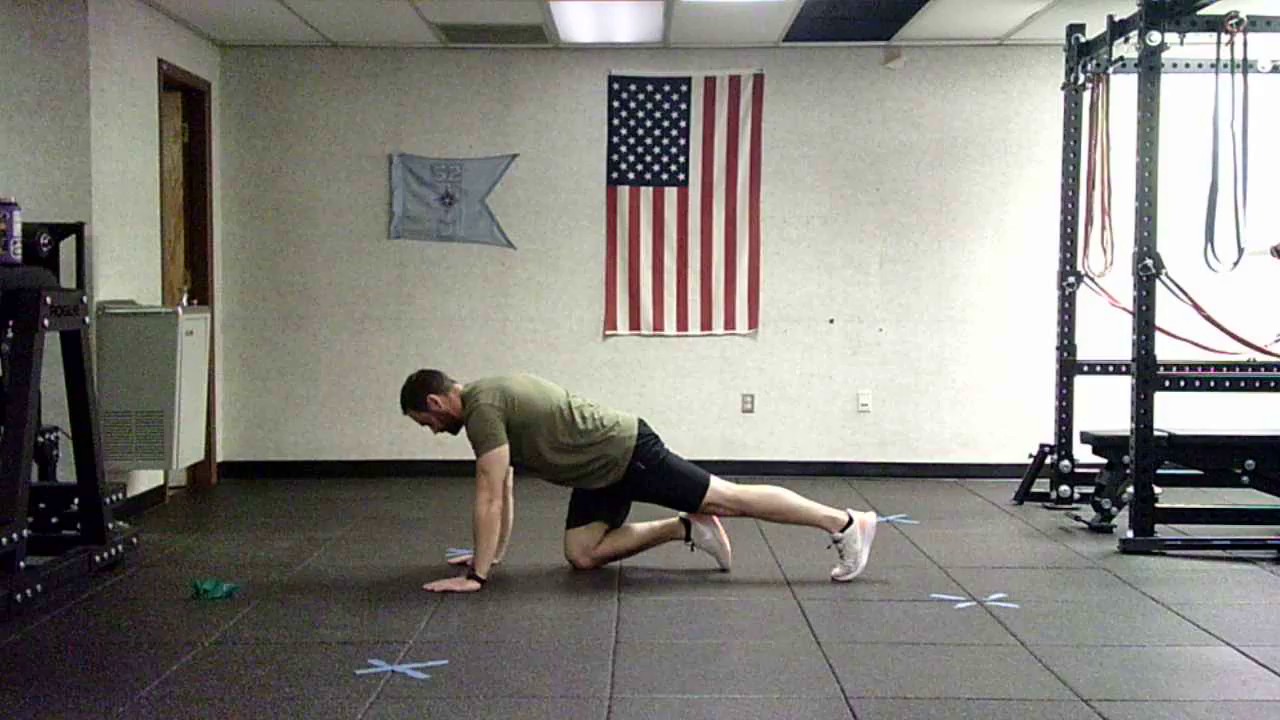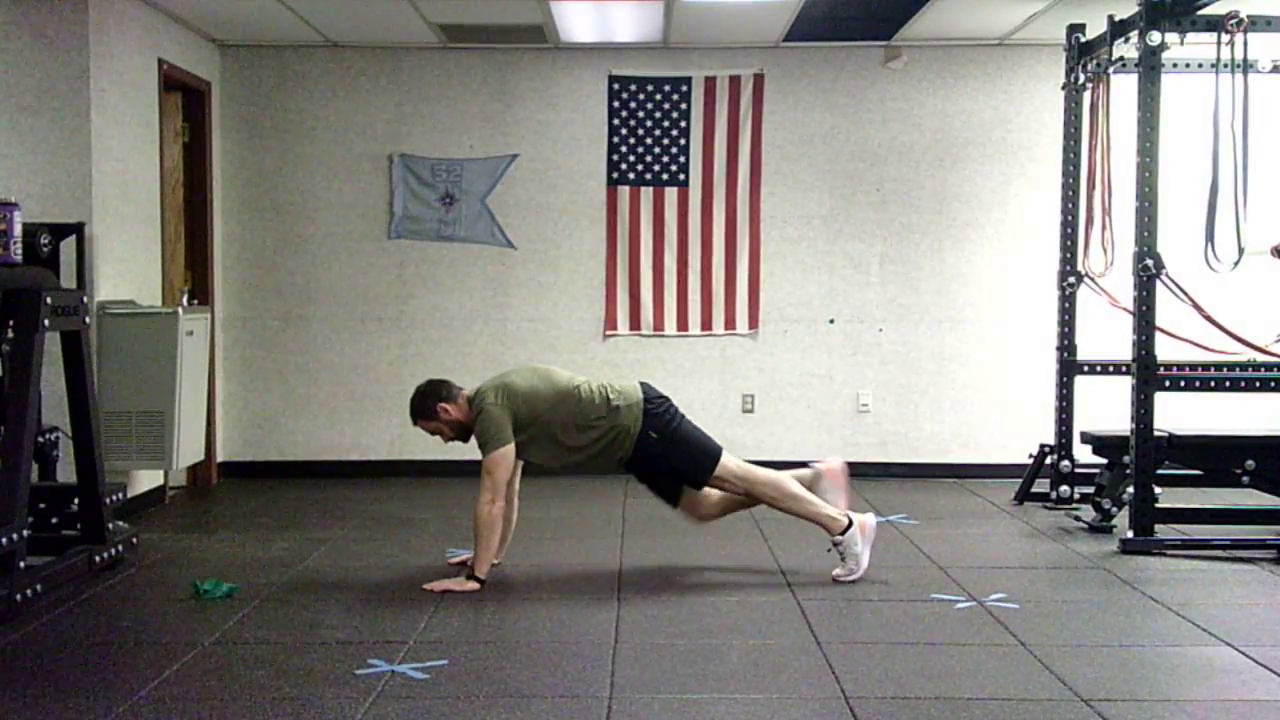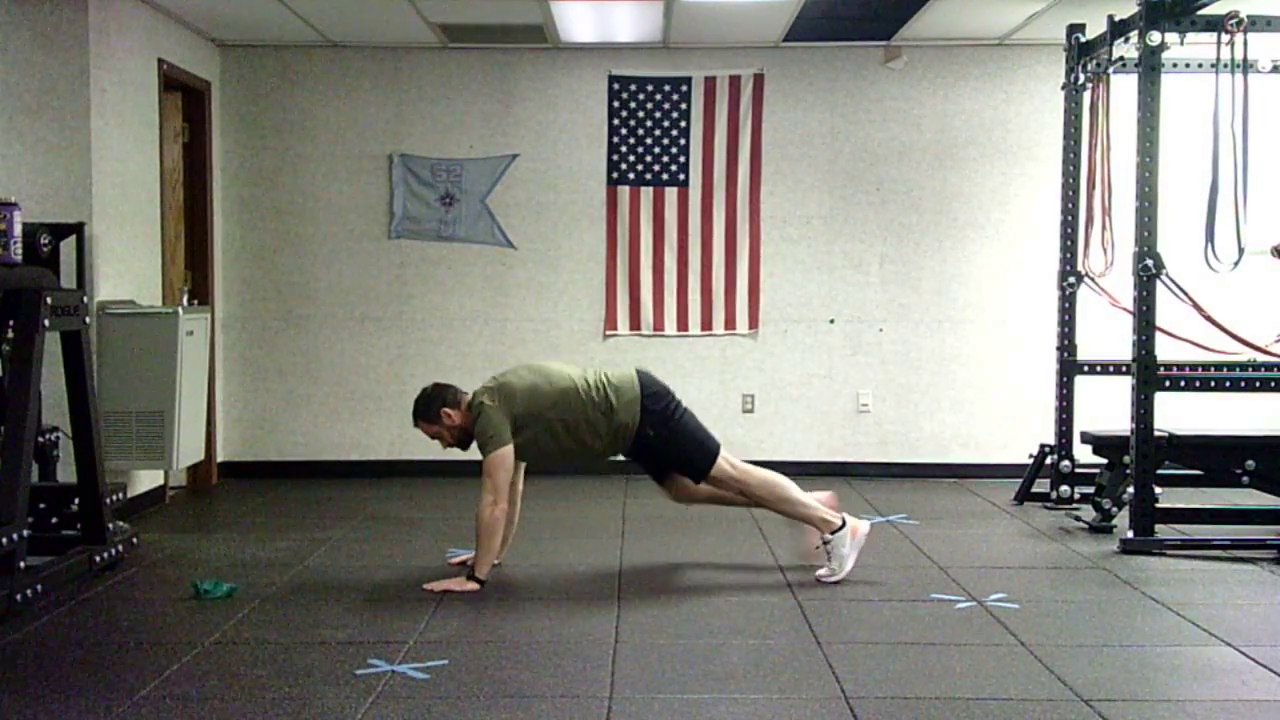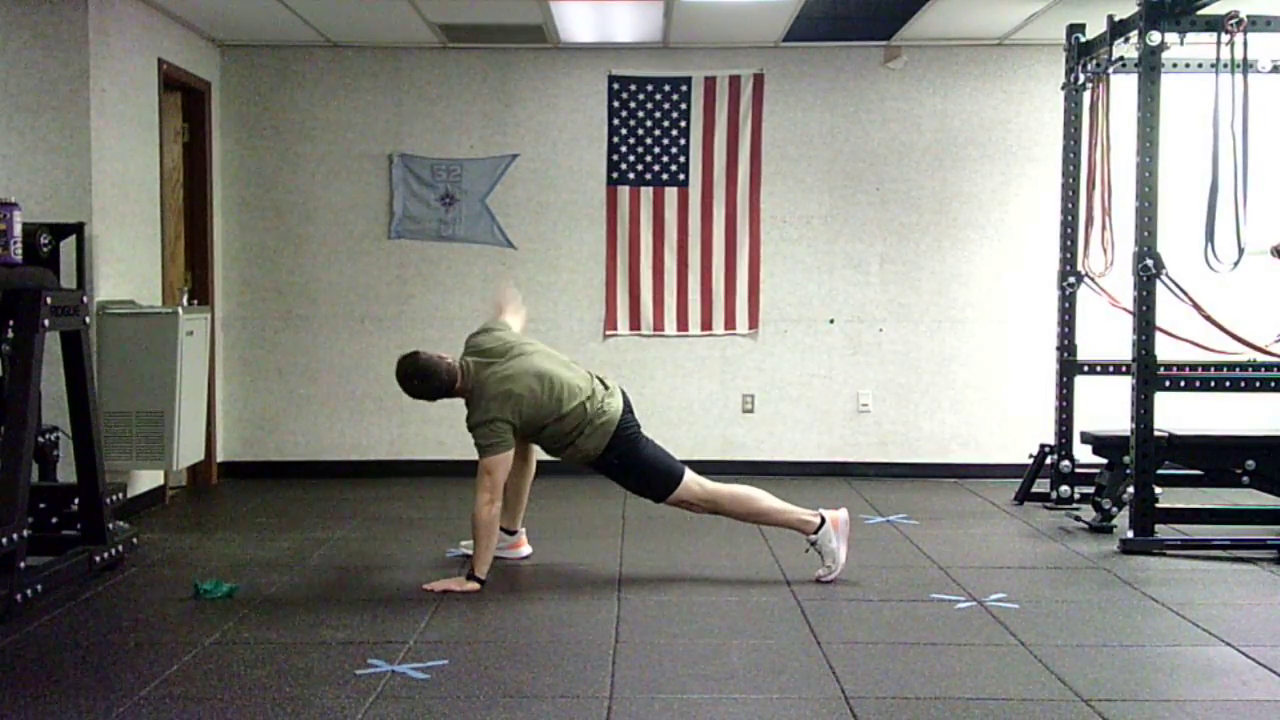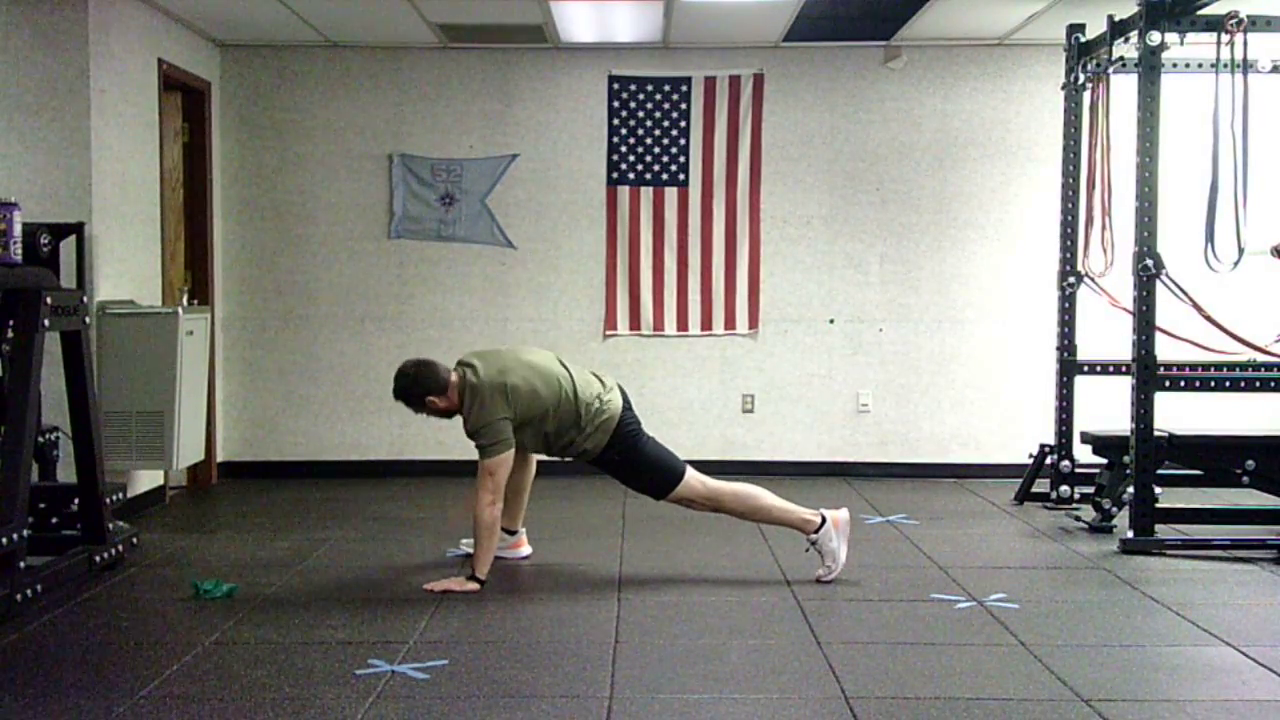
dt=1s
person 1, frame 1
left shoulder: (481, 410)
right shoulder: (490, 397)
left elbow: (489, 497)
right elbow: (504, 489)
left wrist: (475, 575)
right wrist: (492, 553)
left hip: (626, 454)
right hip: (607, 463)
left knee: (727, 499)
right knee: (582, 555)
left ankle: (846, 524)
right ankle: (687, 528)
person 1, frame 2
left shoulder: (489, 410)
right shoulder: (499, 401)
left elbow: (492, 498)
right elbow: (509, 490)
left wrist: (475, 576)
right wrist: (493, 553)
left hip: (640, 422)
right hip: (631, 430)
left knee: (735, 477)
right knee: (703, 504)
left ankle: (846, 527)
right ankle: (816, 477)
person 1, frame 3
left shoulder: (488, 414)
right shoulder: (498, 404)
left elbow: (495, 500)
right elbow: (512, 489)
left wrist: (476, 576)
right wrist: (493, 554)
left hip: (637, 408)
right hip: (631, 397)
left knee: (729, 476)
right knee: (684, 489)
left ankle: (839, 529)
right ankle: (810, 505)
person 1, frame 4
left shoulder: (487, 419)
right shoulder: (483, 345)
left elbow: (490, 492)
right elbow: (512, 316)
left wrist: (476, 574)
right wrist: (508, 303)
left hip: (602, 443)
right hip: (602, 398)
left knee: (703, 495)
left ankle: (818, 523)
right ankle: (512, 538)
person 1, frame 5
left shoulder: (484, 410)
right shoulder: (471, 366)
left elbow: (492, 494)
left wrist: (475, 576)
left hip: (606, 432)
right hip: (600, 400)
left knee: (702, 494)
left ankle: (820, 524)
right ankle: (512, 537)
